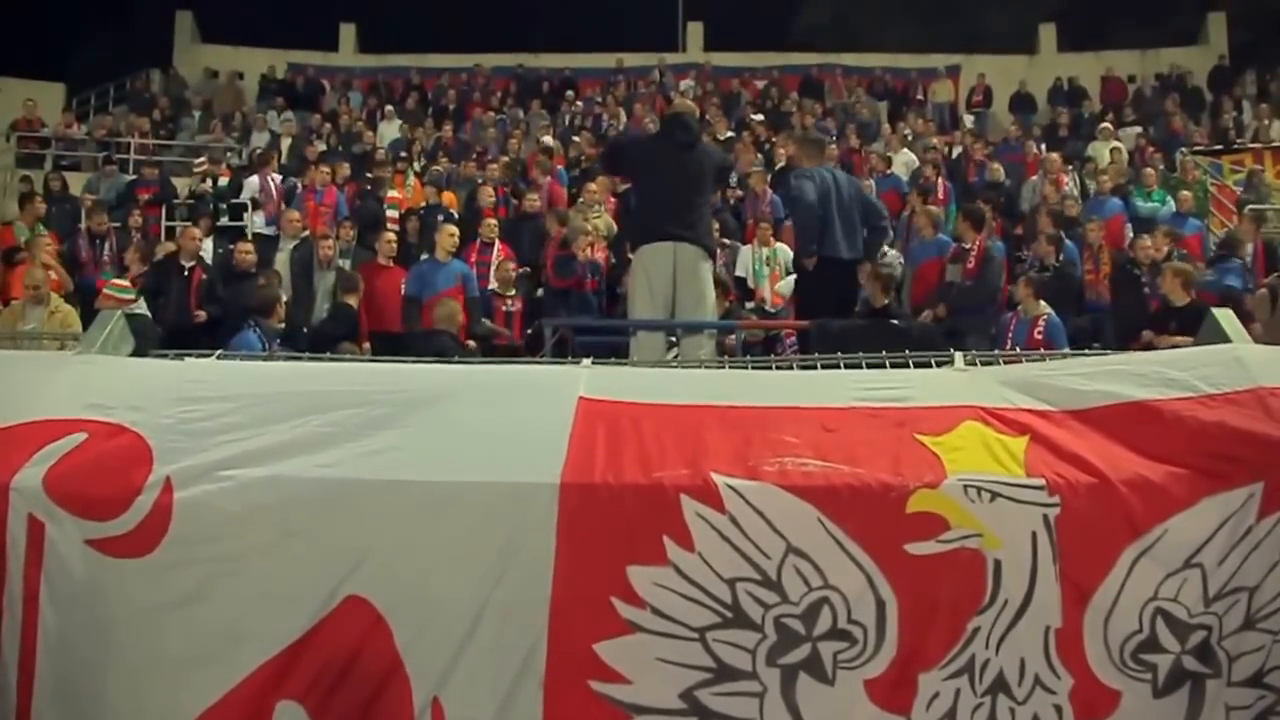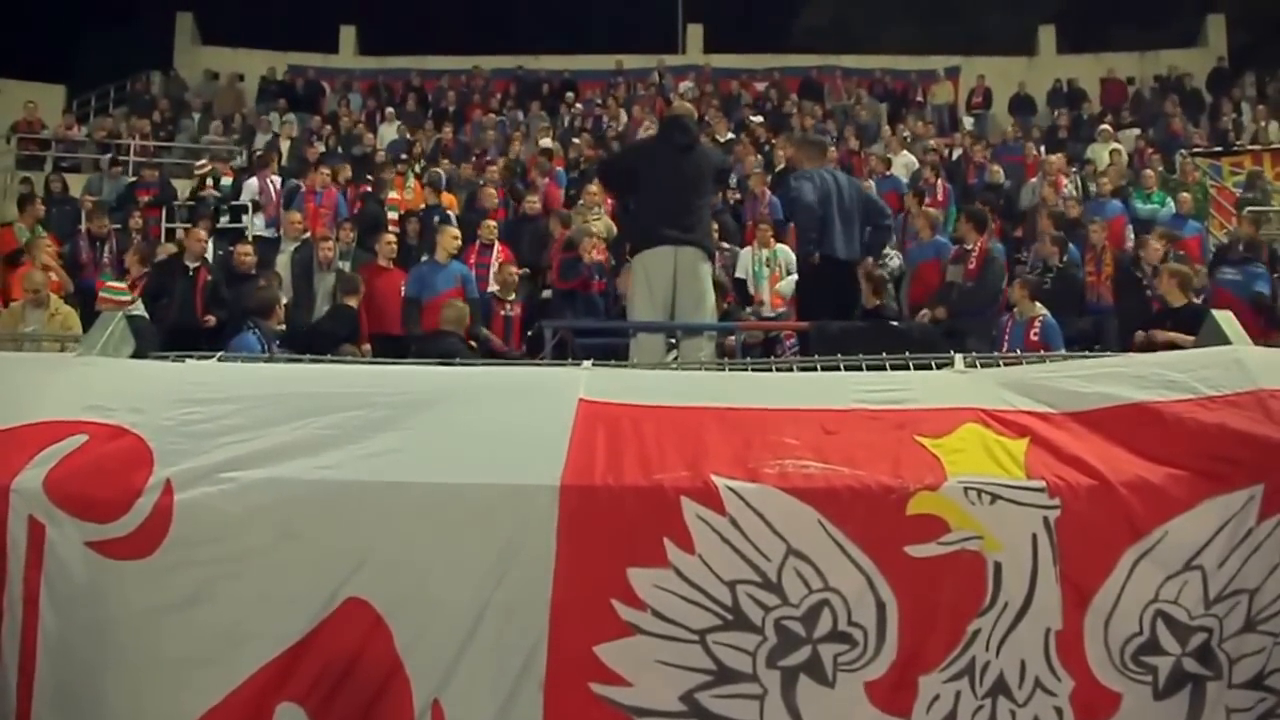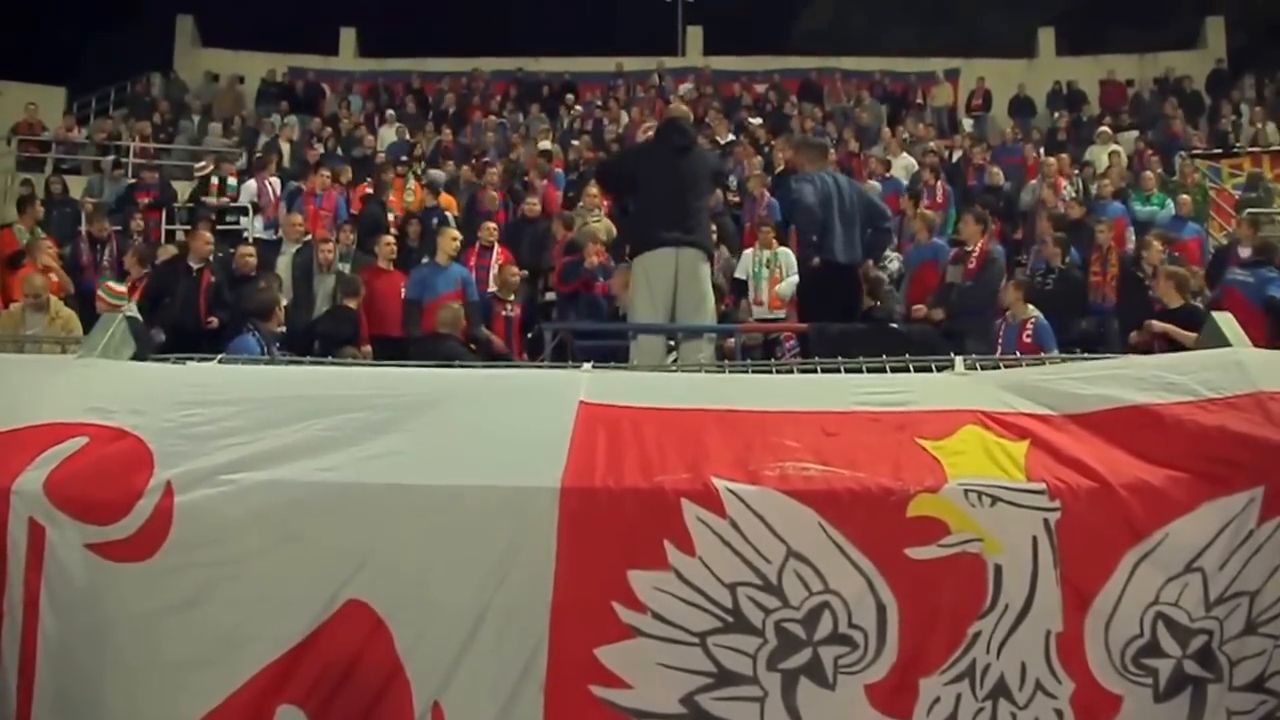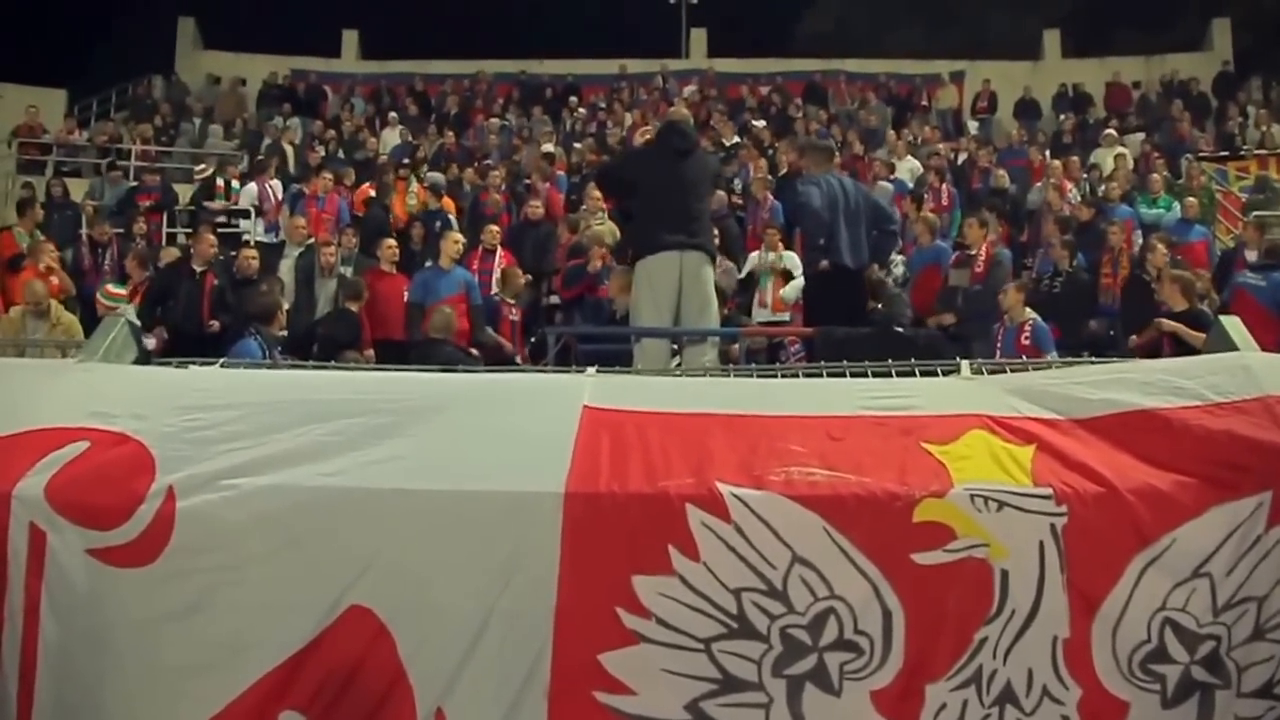
dt=0.2s
person 1, frame 1
left shoulder: (643, 147)
right shoulder: (712, 155)
left elbow: (610, 158)
right elbow: (721, 181)
left hip: (651, 242)
right hip: (695, 243)
left knee: (648, 321)
right knee: (698, 323)
person 1, frame 2
left shoulder: (644, 151)
right shoulder: (712, 158)
left elbow: (607, 174)
right elbow: (721, 181)
left hip: (651, 244)
right hip: (695, 246)
left knee: (647, 324)
right knee: (697, 325)
person 1, frame 3
left shoulder: (641, 153)
right shoulder: (707, 160)
left elbow: (604, 175)
left hip: (651, 246)
right hip: (694, 247)
left knee: (648, 325)
right knee: (697, 325)
person 1, frame 4
left shoulder: (643, 156)
right shoulder: (706, 162)
left elbow: (605, 179)
left hip: (654, 250)
right hip: (698, 251)
left knee: (652, 330)
right knee: (701, 329)
person 2, frame 1
left shoulder: (802, 177)
right shoulder: (847, 181)
left elbow: (806, 205)
right elbow: (880, 218)
left wrist: (808, 250)
right wrist: (866, 254)
left hip: (819, 267)
right hip: (849, 266)
person 2, frame 2
left shoulder: (803, 179)
right shoulder: (849, 182)
left elbow: (805, 205)
right elbow: (883, 215)
left wrist: (809, 248)
right wrist: (869, 253)
left hip: (820, 268)
right hip: (850, 268)
person 2, frame 3
left shoulder: (804, 181)
right shoulder: (850, 185)
left elbow: (806, 208)
right elbow: (883, 219)
left wrist: (810, 252)
right wrist: (870, 255)
left hip: (821, 272)
right hip: (851, 272)
person 2, frame 4
left shoulder: (810, 183)
right shoulder: (855, 187)
left elbow: (813, 212)
right elbow: (889, 222)
left wrist: (817, 256)
right wrist: (877, 259)
left hip: (827, 276)
right hip: (857, 275)
